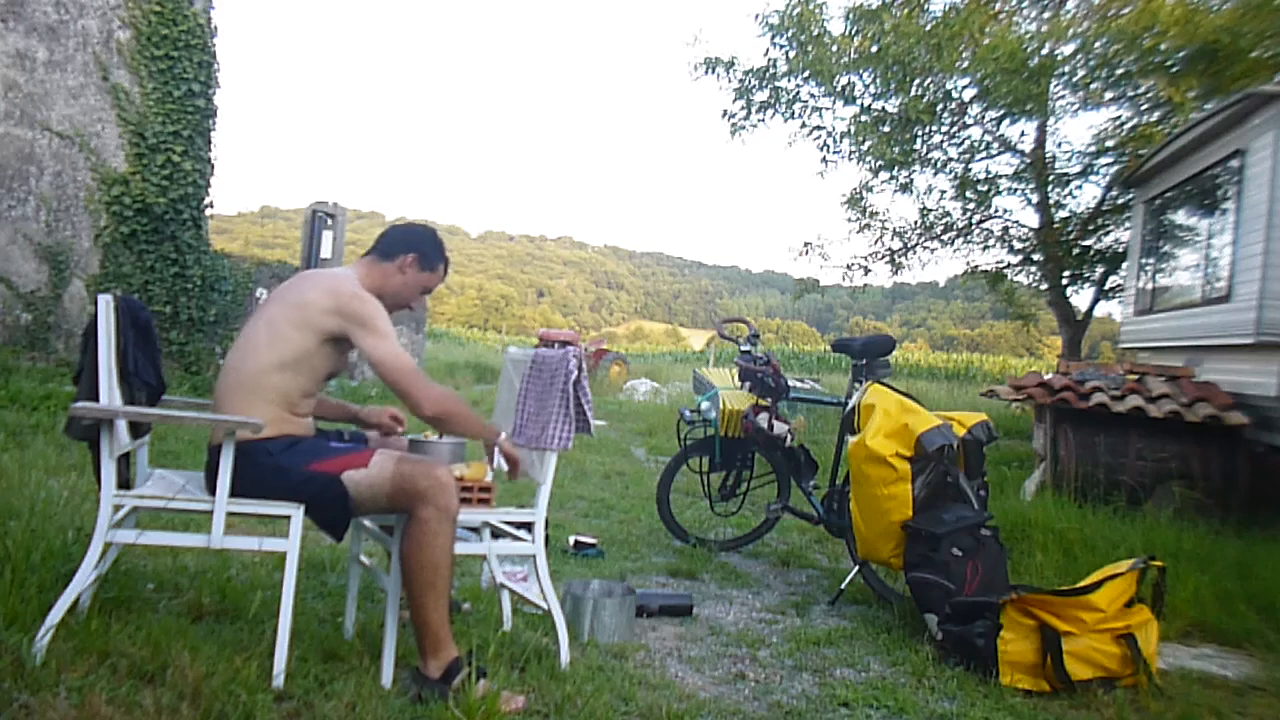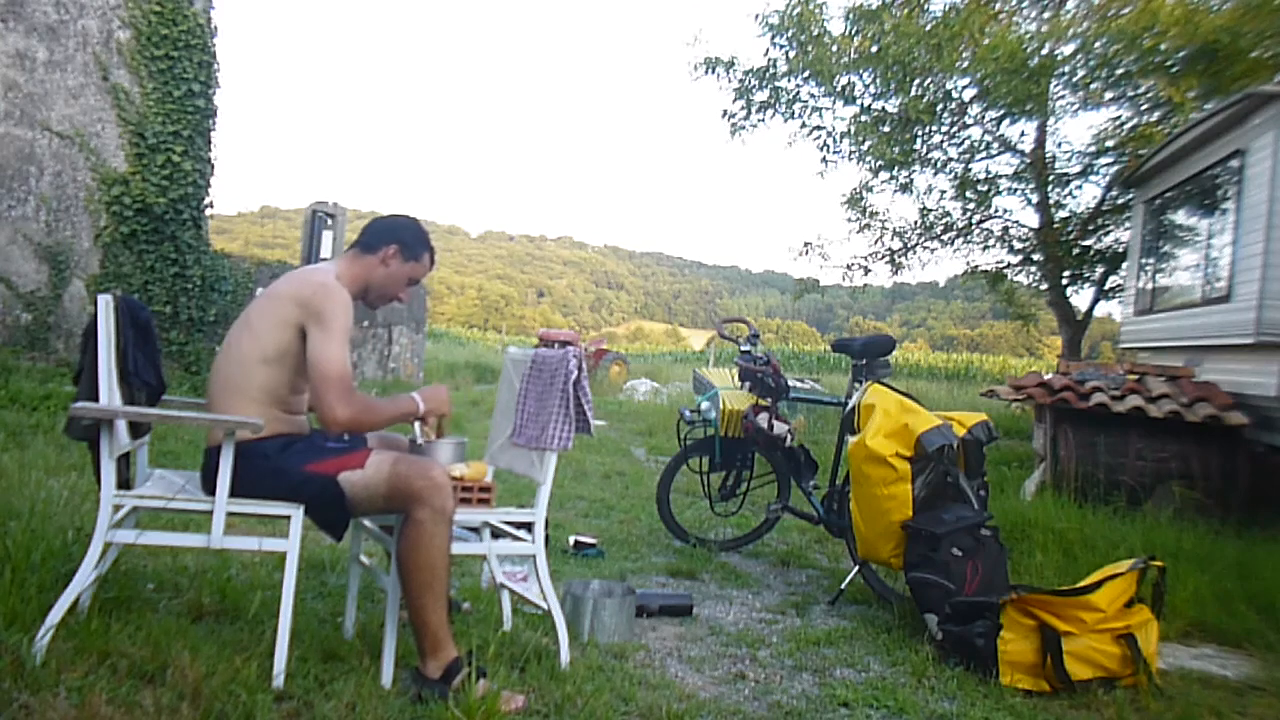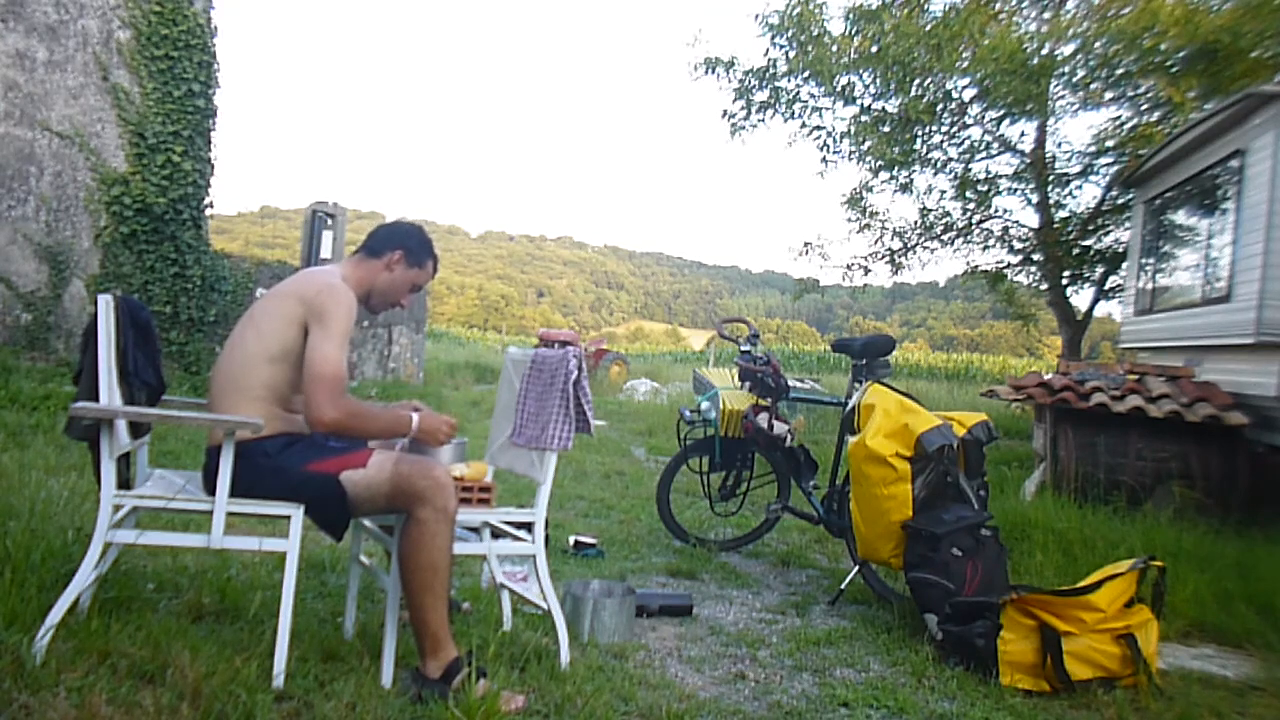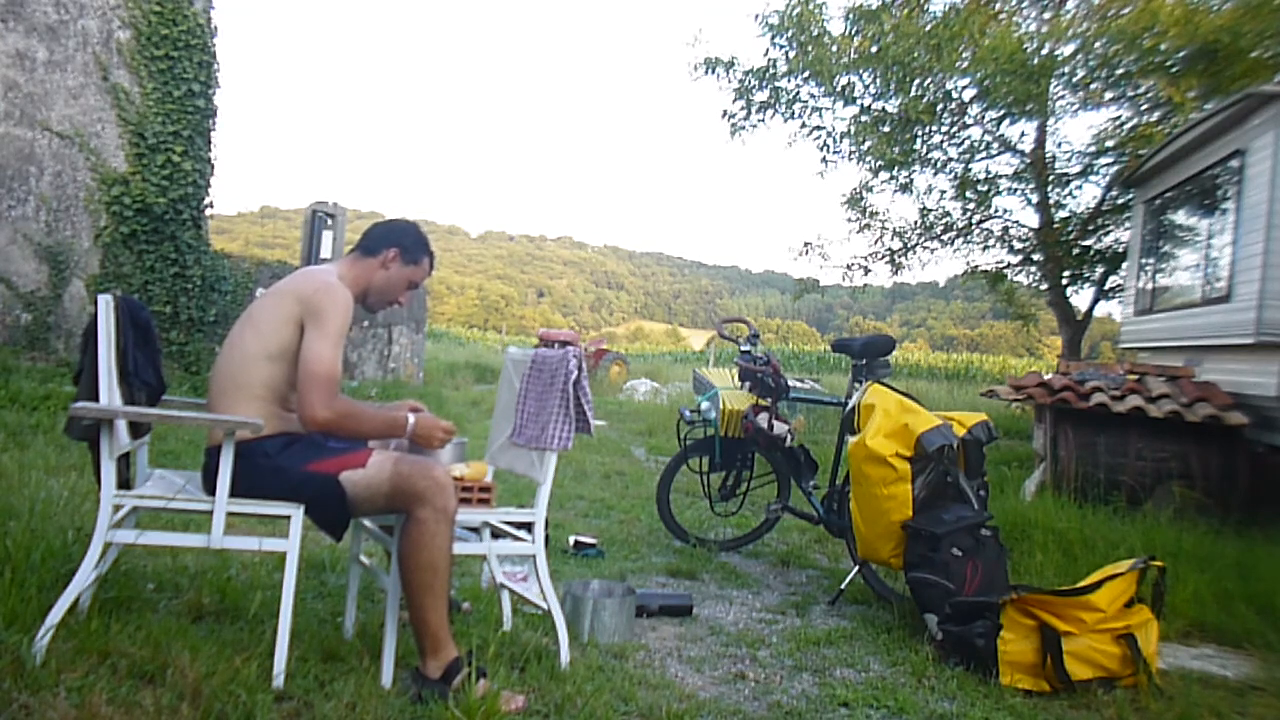
dt=0.7s
person 1, frame 1
left shoulder: (319, 286)
right shoulder: (352, 300)
right elbow: (429, 403)
left wrist: (358, 414)
right wrist: (497, 438)
left hip: (259, 447)
right hip: (262, 458)
left knee: (404, 456)
right knee: (432, 484)
left ankle: (426, 594)
right ankle: (439, 669)
person 1, frame 2
left shoulder: (312, 284)
right shoulder: (328, 294)
right elbow: (340, 414)
left wrist: (404, 406)
right wrist: (418, 402)
left hip: (264, 447)
right hip: (255, 458)
left knee: (401, 453)
right knee: (427, 485)
left ankle: (426, 595)
right ankle: (439, 670)
person 1, frame 3
left shoulder: (317, 285)
right shoulder: (334, 293)
right elbow: (326, 414)
left wrist: (391, 414)
right wrist: (412, 425)
left hip: (260, 448)
right hip: (260, 456)
left knee: (400, 458)
right knee: (431, 484)
left ankle: (426, 596)
right ankle: (439, 669)
person 1, frame 4
left shoulder: (313, 285)
right shoulder: (331, 292)
right elbow: (319, 412)
left wrist: (387, 415)
right wrist: (406, 427)
left hip: (257, 449)
right hip: (259, 457)
left knee: (391, 454)
right knee: (430, 485)
left ankle: (425, 595)
right ankle: (439, 670)
